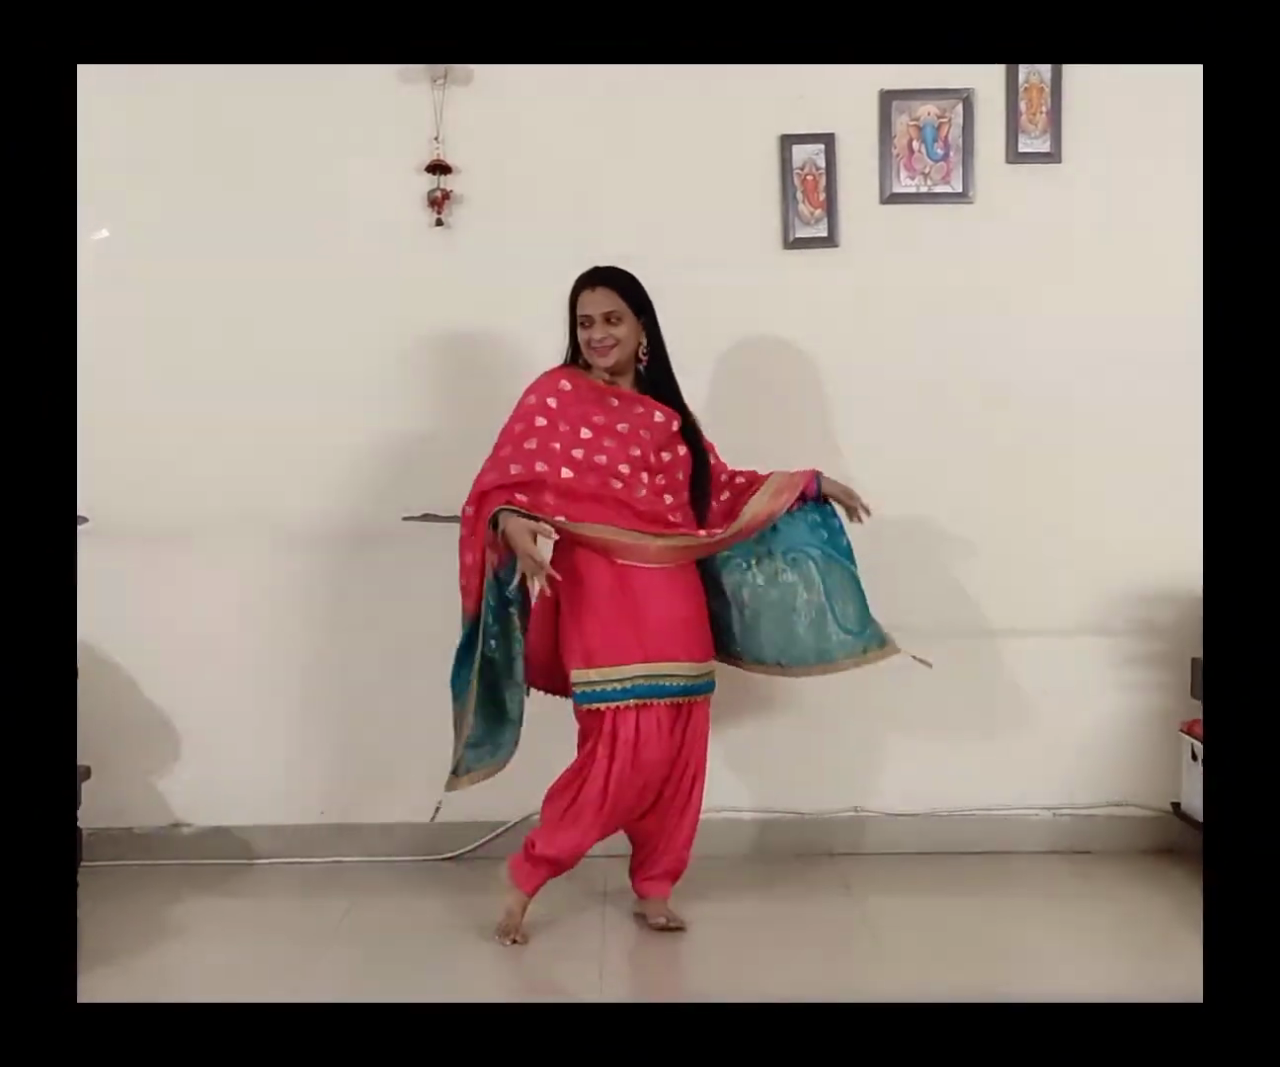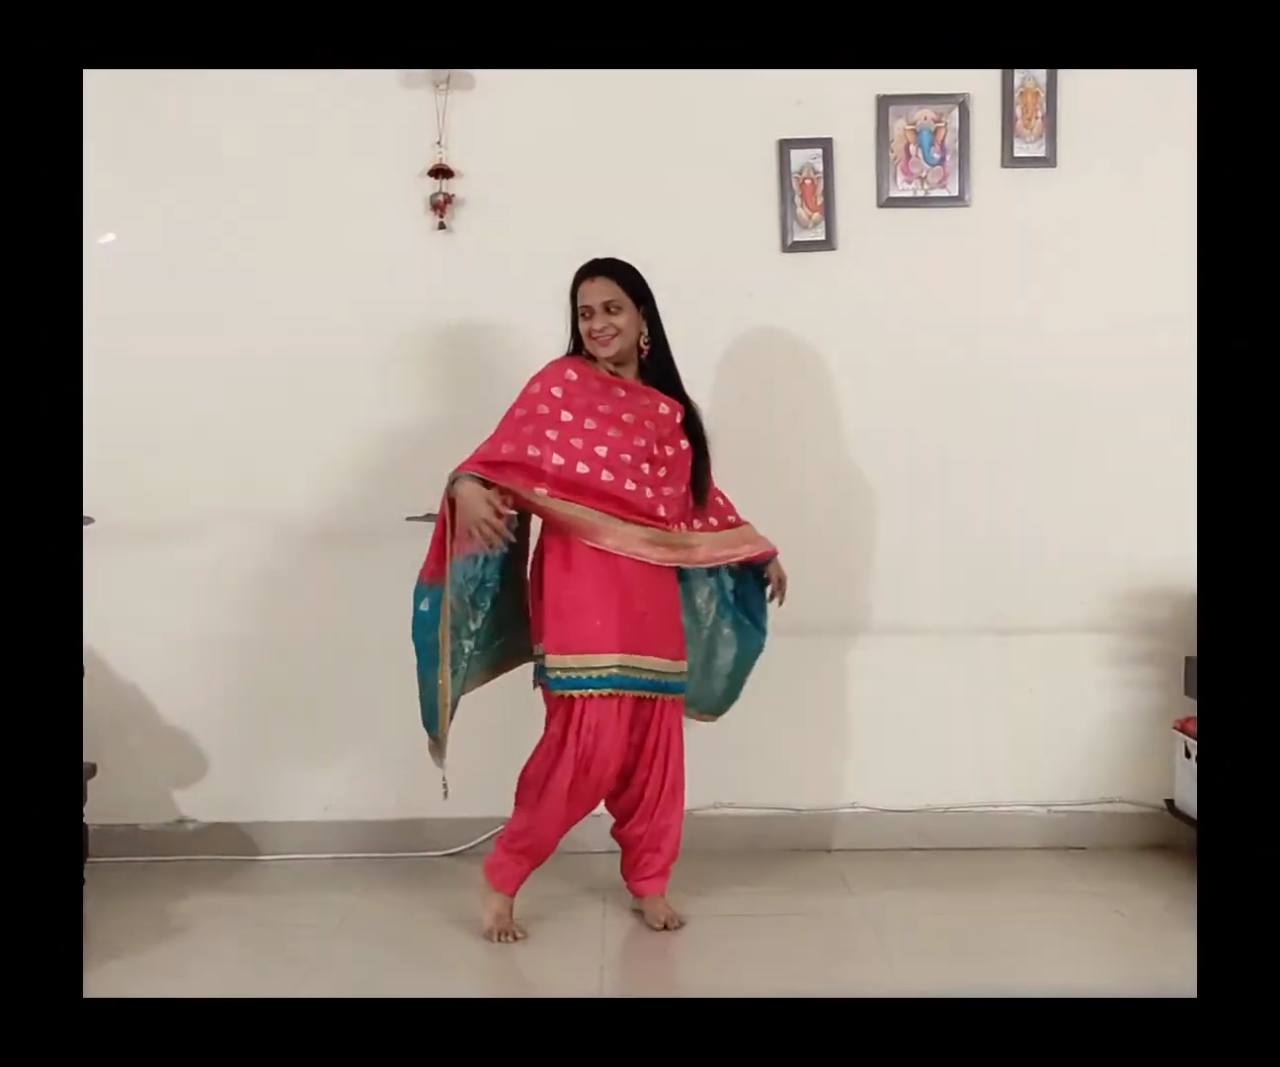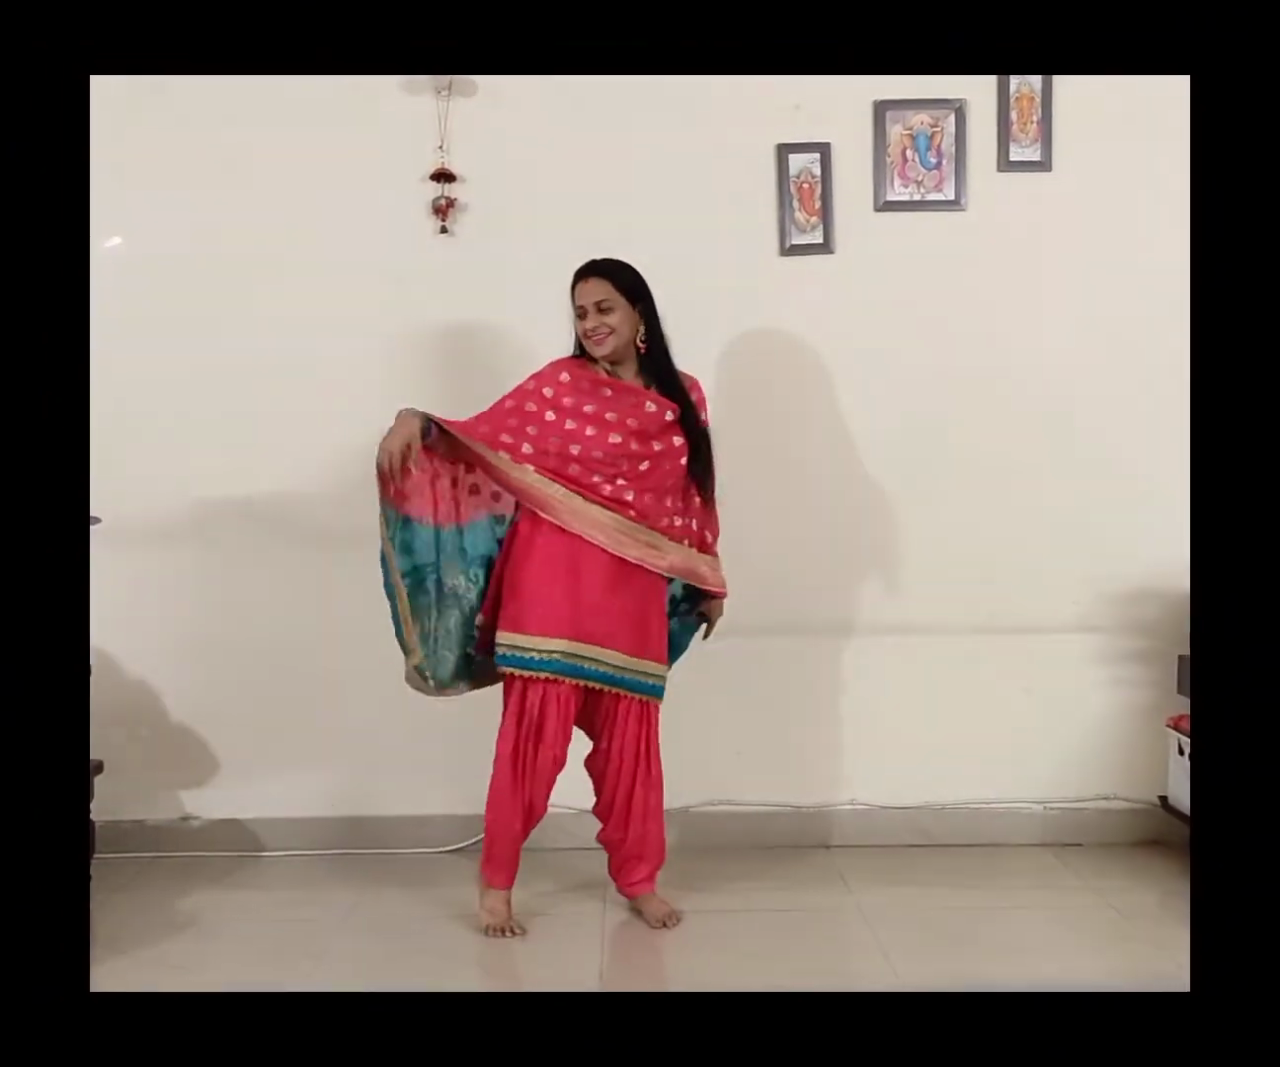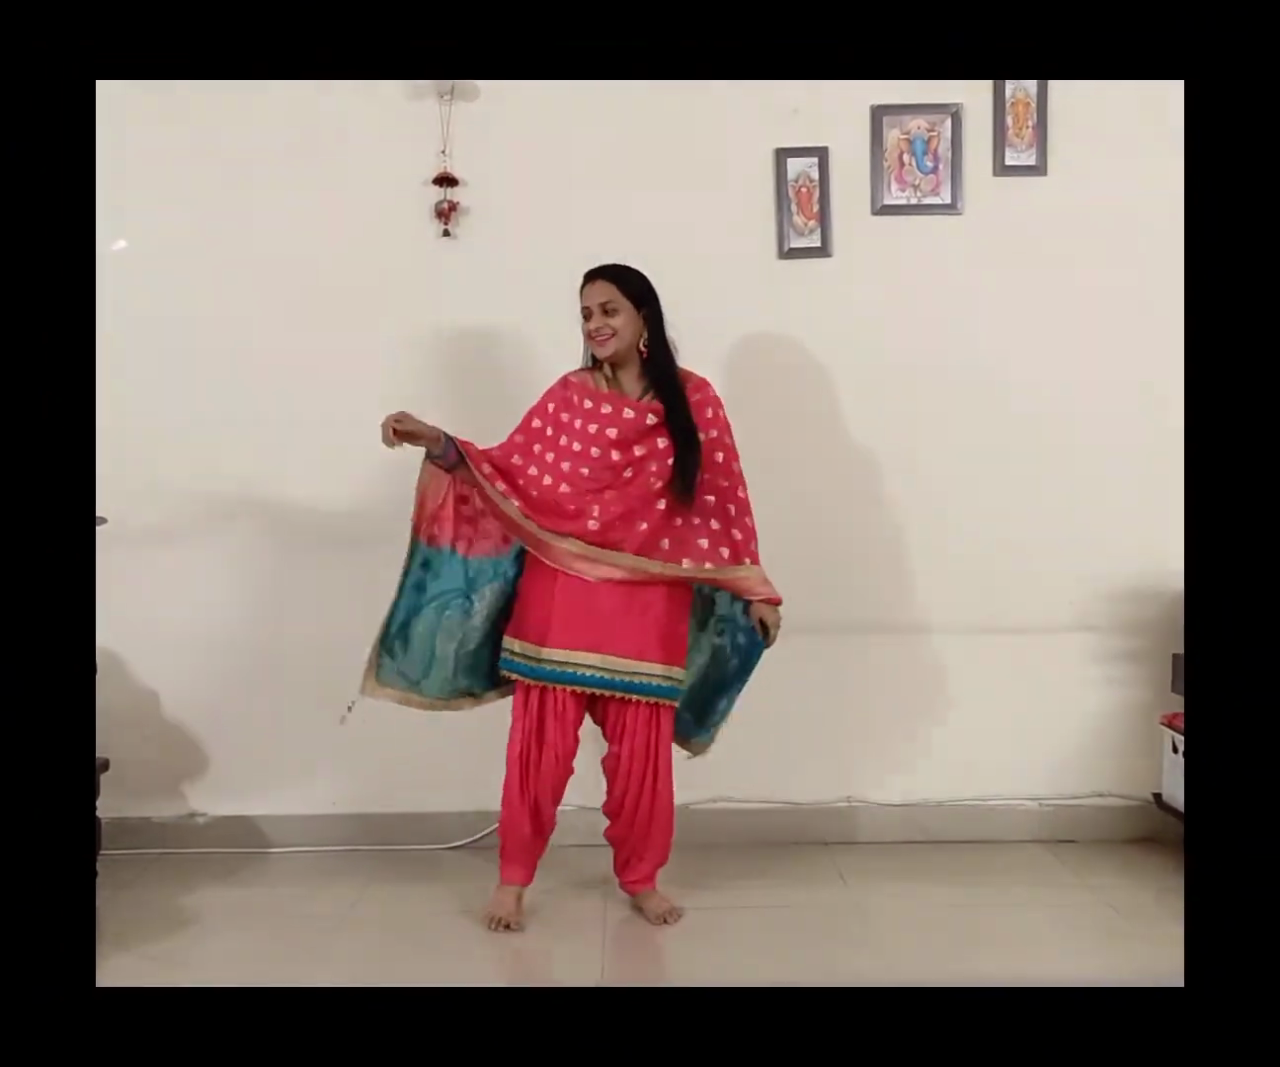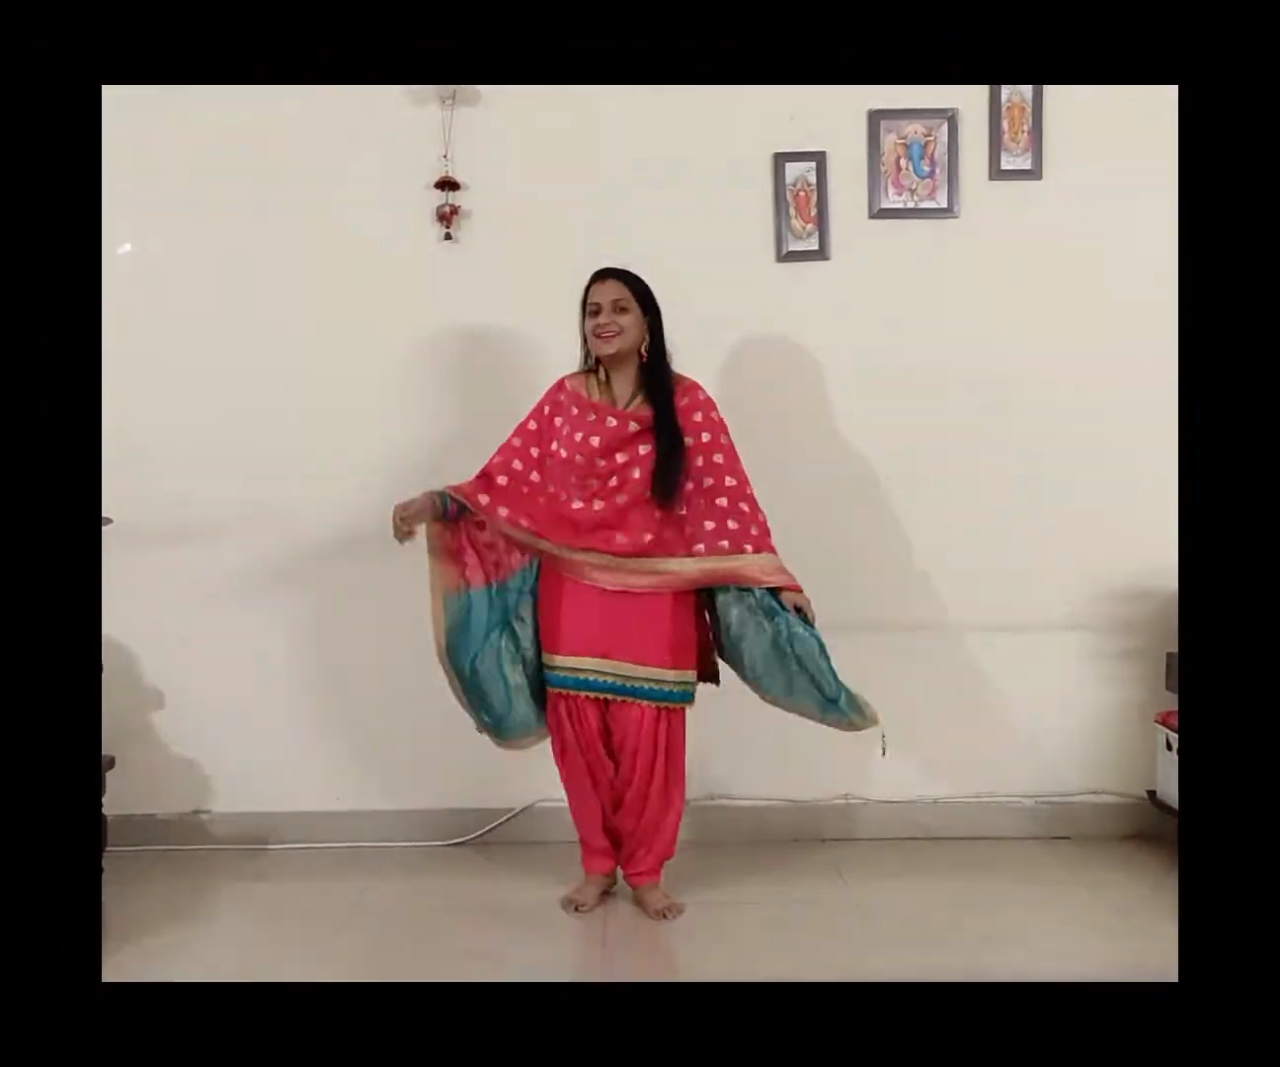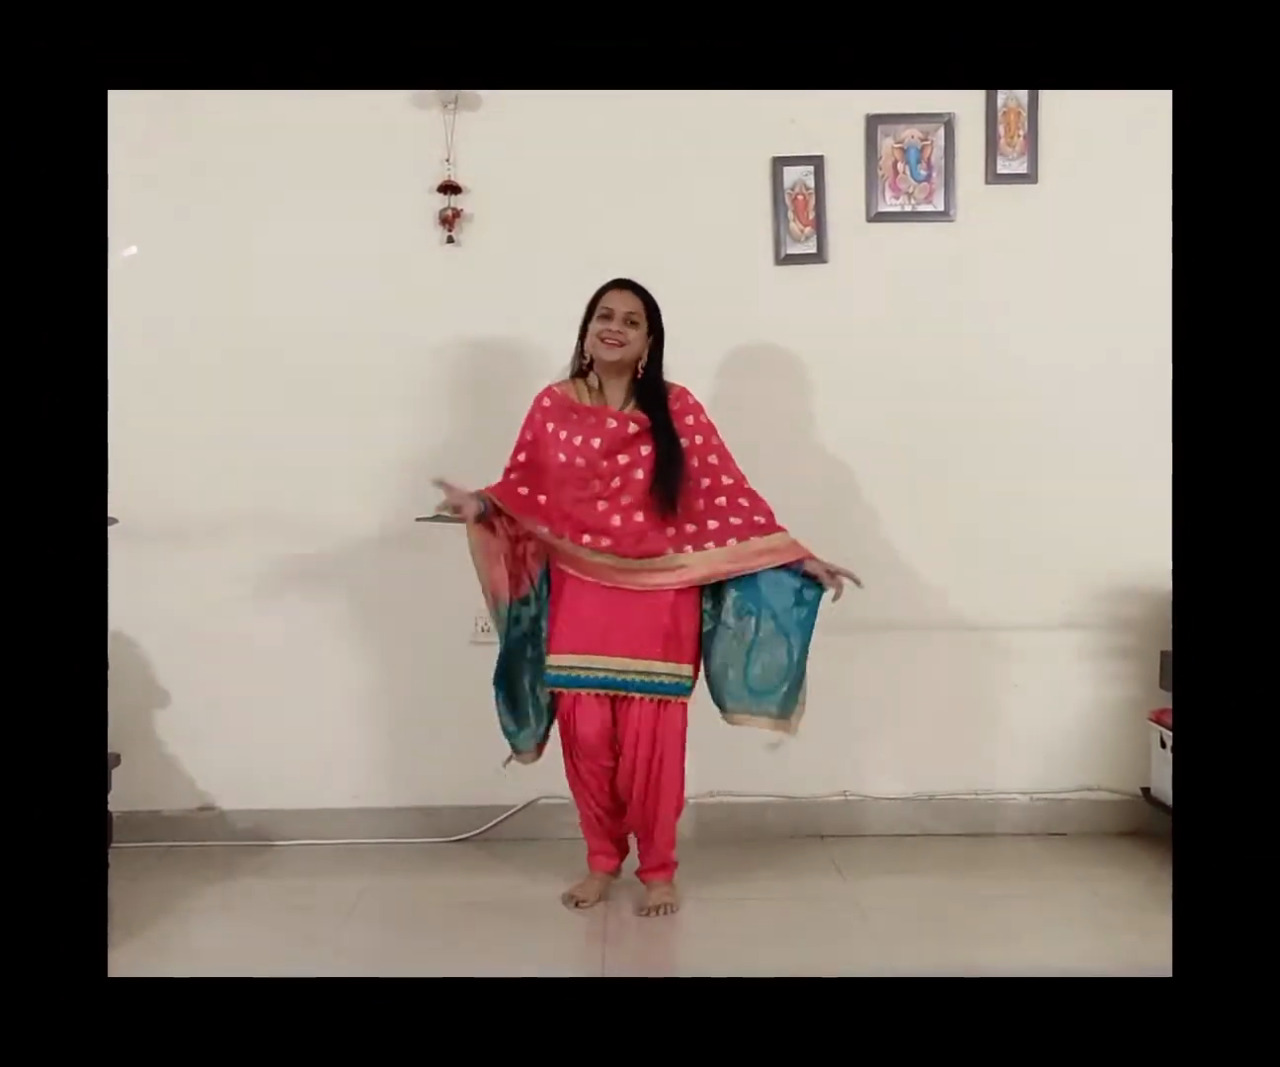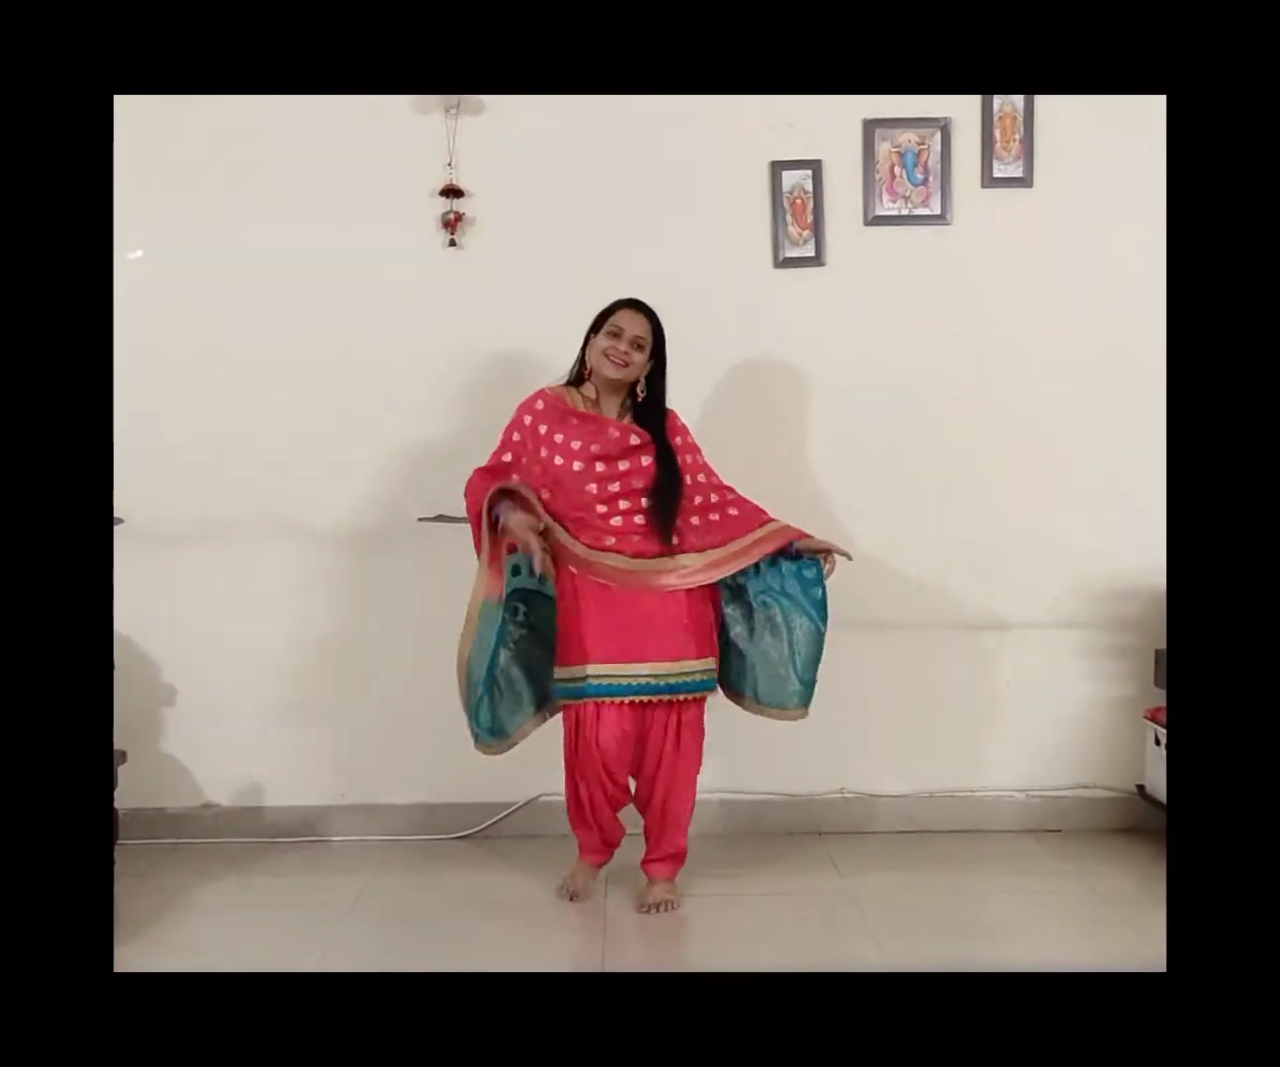
dt=0.3s
person 1, frame 1
left shoulder: (667, 405)
right shoulder: (554, 393)
left elbow: (720, 488)
right elbow: (503, 486)
left wrist: (814, 484)
right wrist: (516, 527)
left hip: (676, 599)
right hip: (602, 597)
left knee: (679, 750)
right knee: (628, 750)
left ankle: (653, 887)
right ankle: (528, 875)
person 1, frame 2
left shoulder: (671, 397)
right shoulder: (562, 383)
left elbow: (697, 493)
right elbow: (504, 459)
left wrist: (758, 551)
right wrist: (467, 485)
left hip: (656, 591)
right hip: (585, 588)
left knee: (655, 740)
right knee: (589, 741)
left ankle: (648, 880)
right ankle: (502, 878)
person 1, frame 3
left shoulder: (683, 395)
right shoulder: (559, 383)
left elbow: (693, 495)
right elbow: (481, 442)
left wrist: (708, 581)
right wrist: (415, 421)
left hip: (633, 592)
right hip: (553, 582)
left knee: (630, 739)
right knee: (534, 735)
left ankle: (639, 879)
right ankle: (496, 882)
person 1, frame 4
left shoulder: (692, 397)
right shoulder: (567, 396)
left elbow: (724, 498)
right elbow: (506, 473)
left wrist: (755, 588)
right wrist: (433, 440)
left hip: (650, 596)
right hip: (562, 591)
left knee: (642, 743)
right knee: (544, 735)
left ankle: (641, 877)
right ankle: (511, 877)
person 1, frame 5
left shoulder: (686, 401)
right shoulder: (562, 400)
left elbow: (725, 496)
right elbow: (507, 479)
left wrist: (773, 579)
right wrist: (438, 504)
left hip: (657, 598)
right hip: (574, 597)
left knee: (649, 738)
right knee: (579, 735)
left ankle: (646, 873)
right ankle: (599, 865)
person 1, frame 6
left shoulder: (676, 408)
right shoulder: (551, 405)
left elbow: (725, 491)
right elbow: (520, 488)
left wrist: (795, 554)
right wrist: (476, 506)
left hip: (659, 598)
right hip: (580, 598)
left knee: (652, 740)
right knee: (586, 735)
left ankle: (659, 868)
right ankle: (603, 855)
person 1, frame 7
left shoulder: (664, 427)
right shoulder: (543, 411)
left elbow: (712, 501)
right elbow: (492, 480)
left wrist: (792, 539)
right wrist: (507, 508)
left hip: (672, 604)
right hip: (592, 605)
left knee: (671, 742)
right knee: (599, 739)
left ankle: (662, 865)
right ankle: (592, 850)
